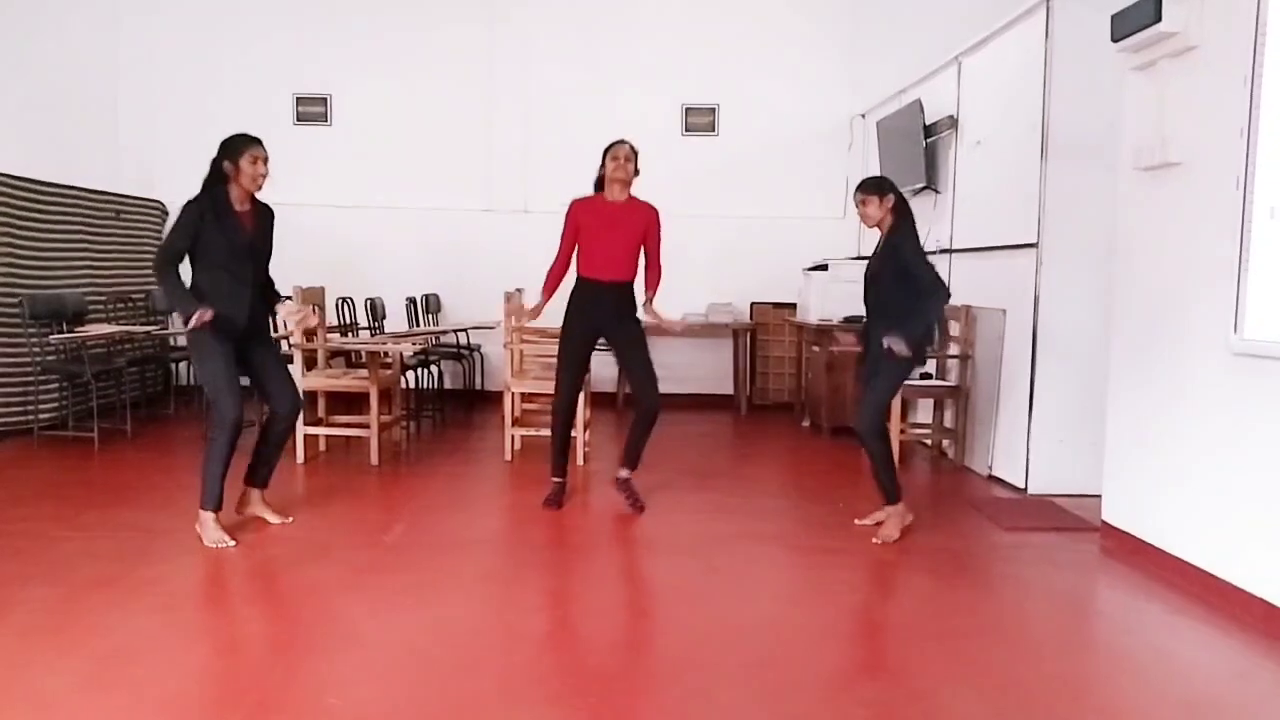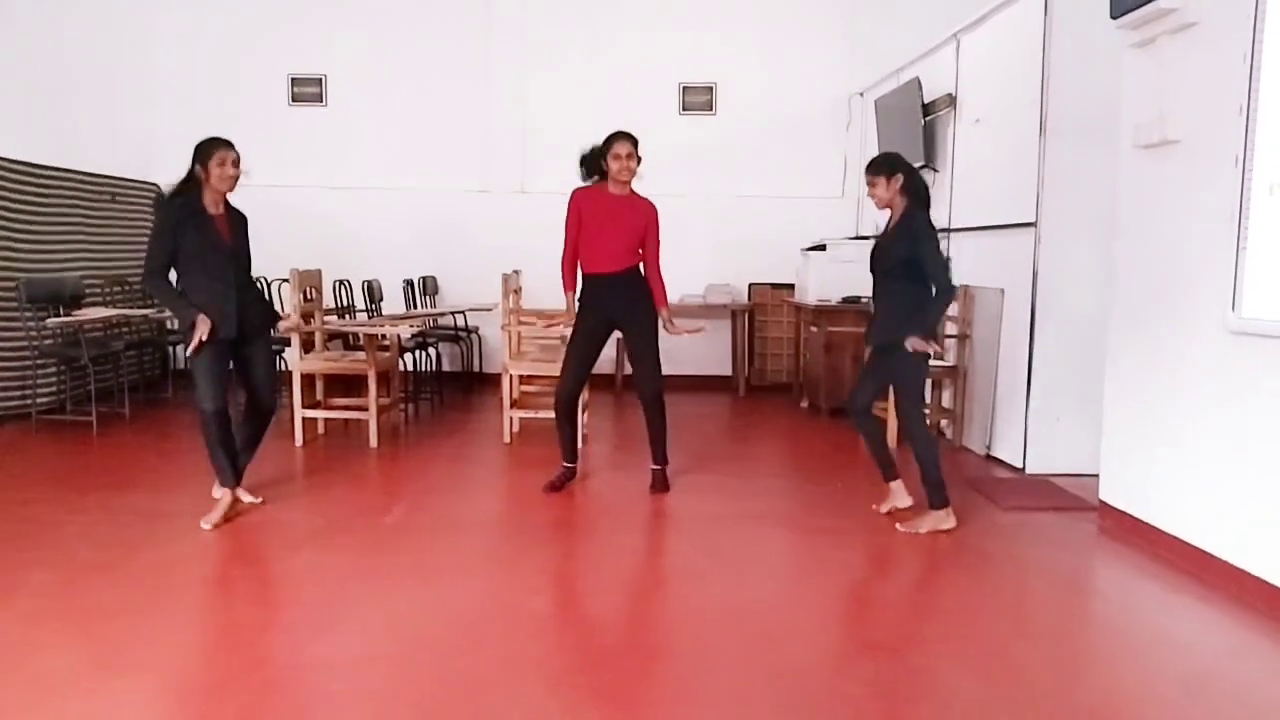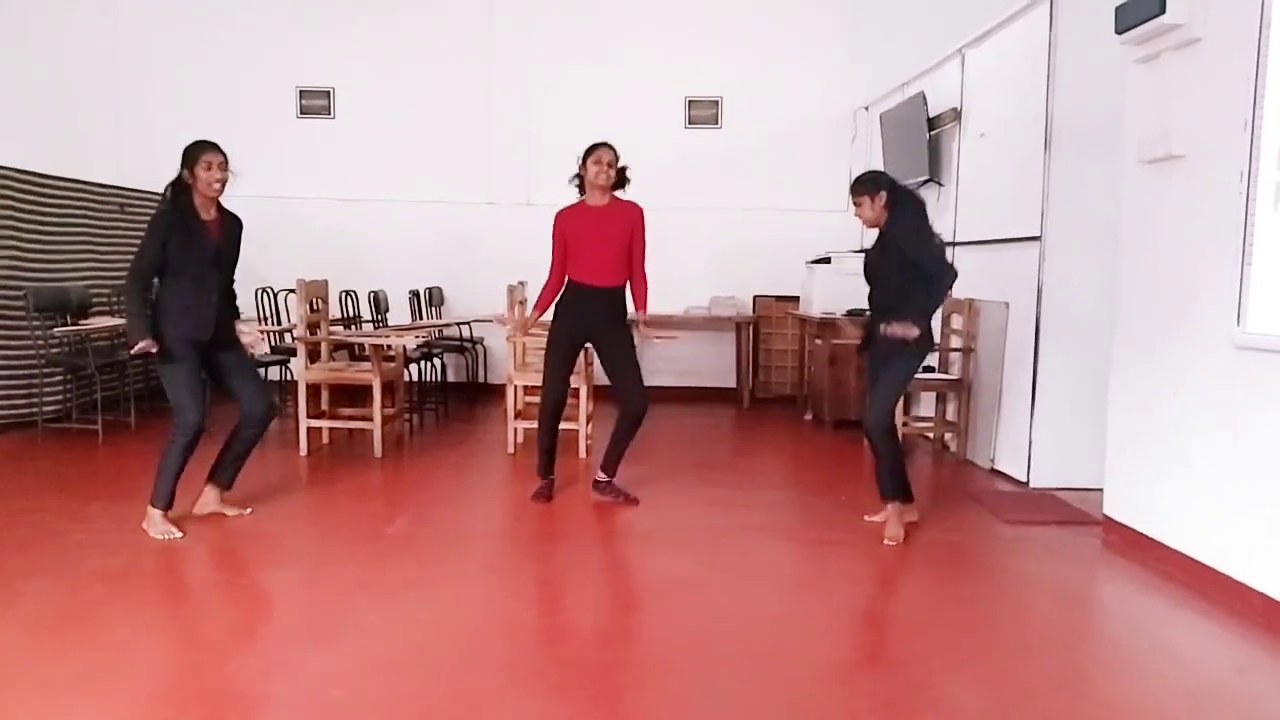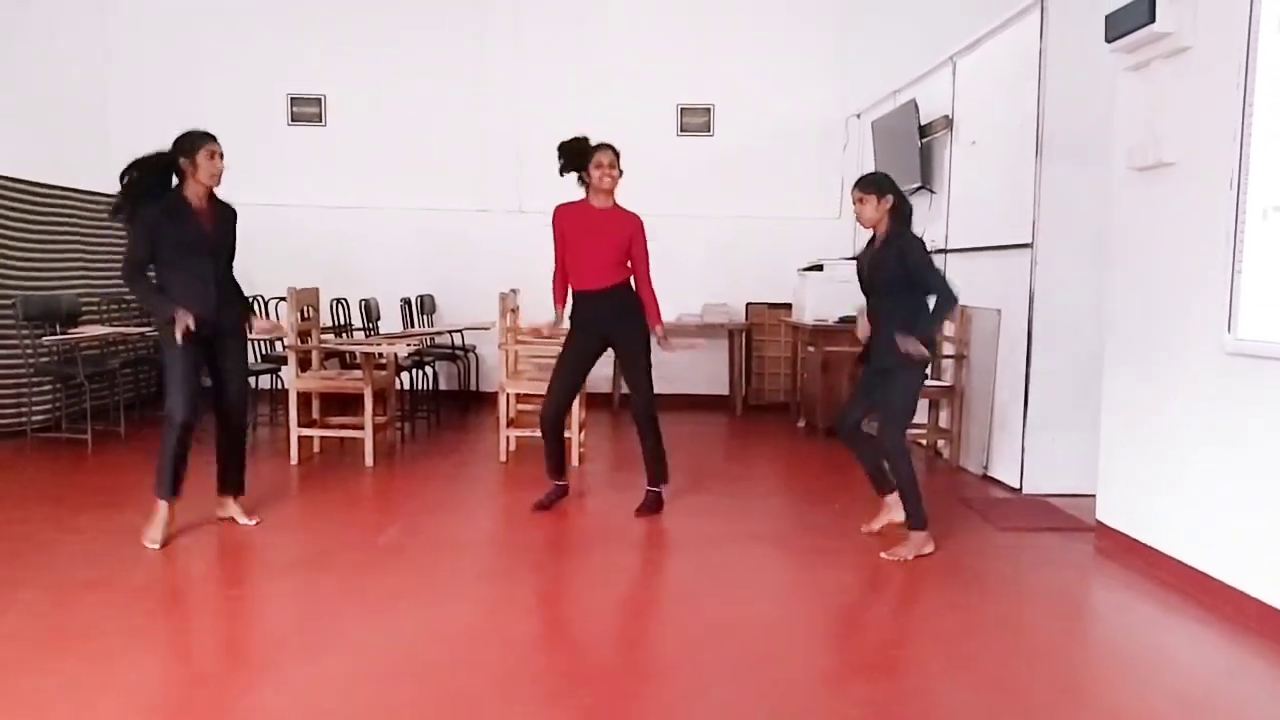
dt=1s
person 1, frame 1
left shoulder: (264, 215)
right shoulder: (202, 209)
right elbow: (164, 265)
left wrist: (280, 305)
right wrist: (189, 307)
left hip: (254, 326)
right hip: (212, 327)
left knee: (286, 405)
right knee: (228, 414)
left ankle: (253, 496)
right ankle: (208, 517)
person 1, frame 2
left shoulder: (238, 219)
right shoulder: (175, 214)
right elbow: (154, 276)
left wrist: (274, 316)
right wrist: (191, 316)
left hip: (249, 325)
right hip: (208, 328)
left knee: (264, 401)
right knee: (212, 403)
left ankle: (229, 480)
right ankle: (223, 494)
person 1, frame 3
left shoulder: (231, 224)
right shoulder: (168, 220)
right elbow: (138, 280)
left wrist: (233, 322)
right wrist: (141, 331)
left hip: (218, 335)
right hip: (175, 336)
left knee: (260, 409)
right knee: (191, 419)
left ankle: (212, 495)
right ankle: (156, 512)
person 1, frame 4
left shoulder: (225, 213)
right shoulder: (158, 210)
right elbow: (133, 272)
left wrist: (249, 316)
right wrist: (171, 309)
left hip: (227, 326)
right hip: (184, 326)
left knee: (235, 412)
right knee: (182, 413)
left ankle: (228, 497)
right ankle: (163, 509)
person 2, frame 1
left shoulder: (902, 242)
right shoulder: (884, 246)
left elbow: (936, 294)
left wrist: (909, 339)
right wrist: (863, 338)
left hip: (898, 349)
right hip: (880, 347)
left knee: (866, 422)
right knee: (873, 424)
left ankle: (896, 507)
right ankle: (889, 506)
person 2, frame 2
left shoulder: (917, 226)
right shoulder: (893, 225)
left elbow: (944, 287)
left wrist: (924, 334)
right wrist: (884, 312)
left hip: (910, 340)
right hip: (889, 336)
left knee: (911, 420)
right knee: (858, 404)
left ankle: (940, 510)
right ankle: (897, 488)
person 2, frame 3
left shoulder: (903, 230)
right shoulder: (888, 236)
left elbow: (946, 273)
left wrist: (916, 320)
right wrist: (871, 330)
left hip: (905, 342)
right hip: (886, 341)
left knee: (875, 419)
right knee: (881, 422)
left ankle: (895, 506)
right ankle: (901, 504)
person 2, frame 4
left shoulder: (906, 243)
right shoulder: (871, 248)
left elbow: (945, 295)
left wrist: (922, 336)
right wrist: (867, 317)
left hip: (905, 357)
right hip: (880, 353)
left knee: (890, 438)
right knee: (849, 423)
left ankle: (920, 534)
right ankle: (891, 500)
person 3, frame 1
left shoulder: (646, 214)
right shoulder: (579, 209)
left elbow: (652, 266)
right elbow: (562, 260)
left wrist: (649, 306)
right wrist: (542, 301)
left hip: (621, 308)
right hip: (581, 304)
left knee: (647, 399)
right knee: (565, 400)
left ankle: (625, 474)
right ankle: (558, 480)
person 3, frame 2
left shoulder: (646, 209)
right shoulder: (581, 199)
left elbow: (652, 264)
right elbow: (571, 255)
left wrist: (663, 312)
right wrist: (570, 303)
left hip: (634, 297)
right hip: (594, 298)
left knee: (650, 387)
right knee: (567, 390)
left ankle: (659, 468)
right ankle: (568, 465)
person 3, frame 3
left shoulder: (632, 214)
right shoulder: (565, 218)
left elbow: (636, 270)
right elbow: (557, 272)
left wrist: (641, 315)
right wrist: (536, 313)
left hip: (612, 311)
right hip: (572, 308)
left knee: (636, 402)
right knee: (552, 399)
left ankle: (604, 477)
right ankle: (546, 477)
person 3, frame 4
left shoulder: (631, 222)
right shoulder: (564, 215)
left elbow: (642, 277)
right elbow: (561, 271)
left wrist: (657, 326)
right wrist: (558, 314)
left hip: (625, 313)
right hip: (584, 316)
left knee: (642, 407)
right knee: (552, 410)
left ankle: (654, 488)
right ankle: (558, 483)
